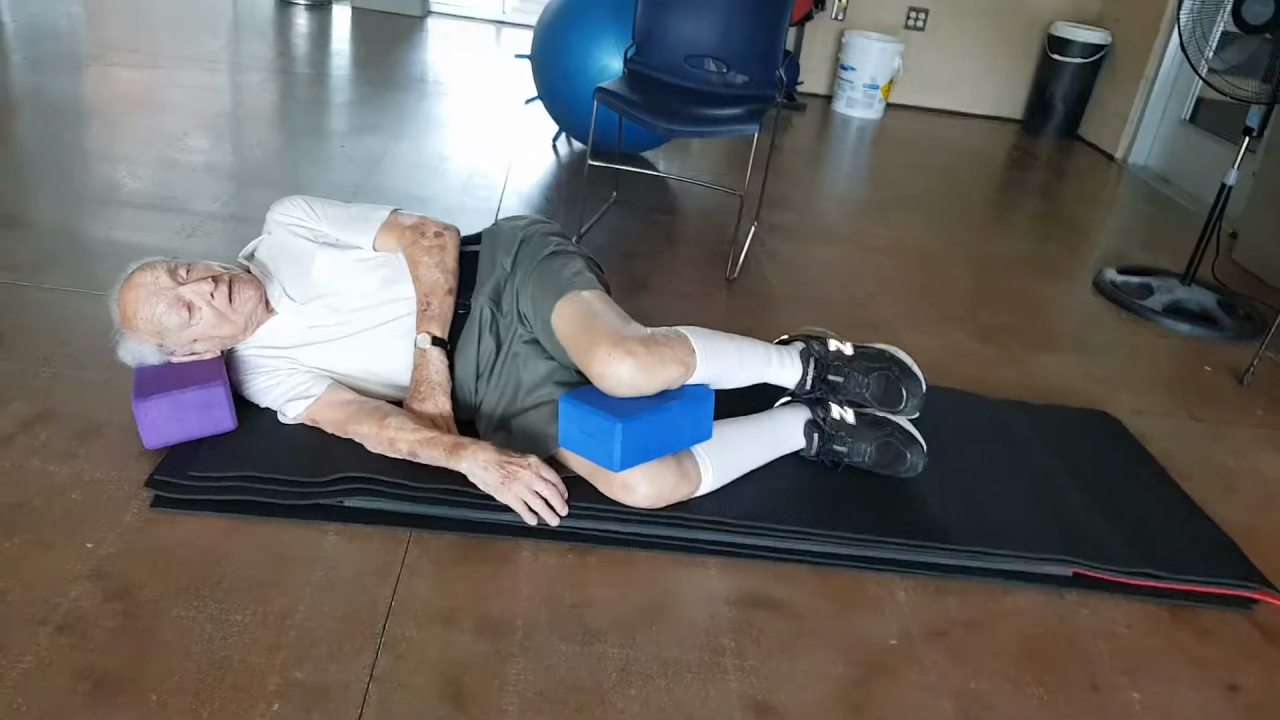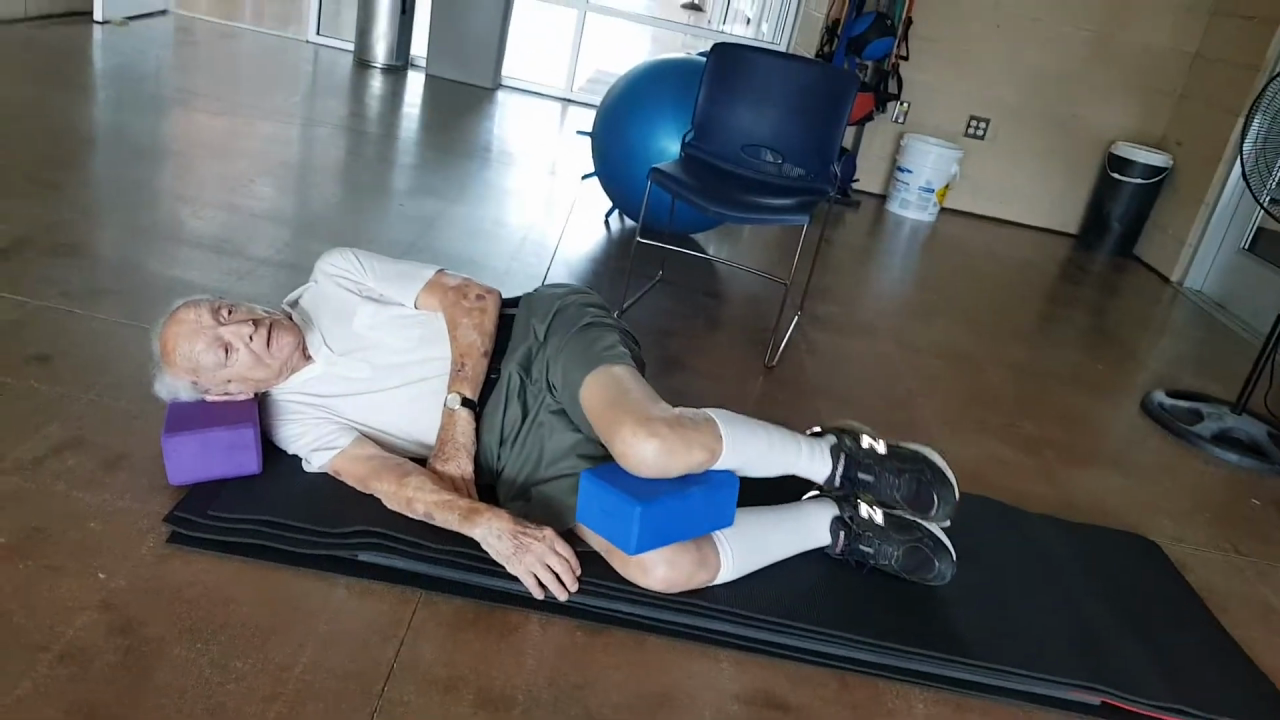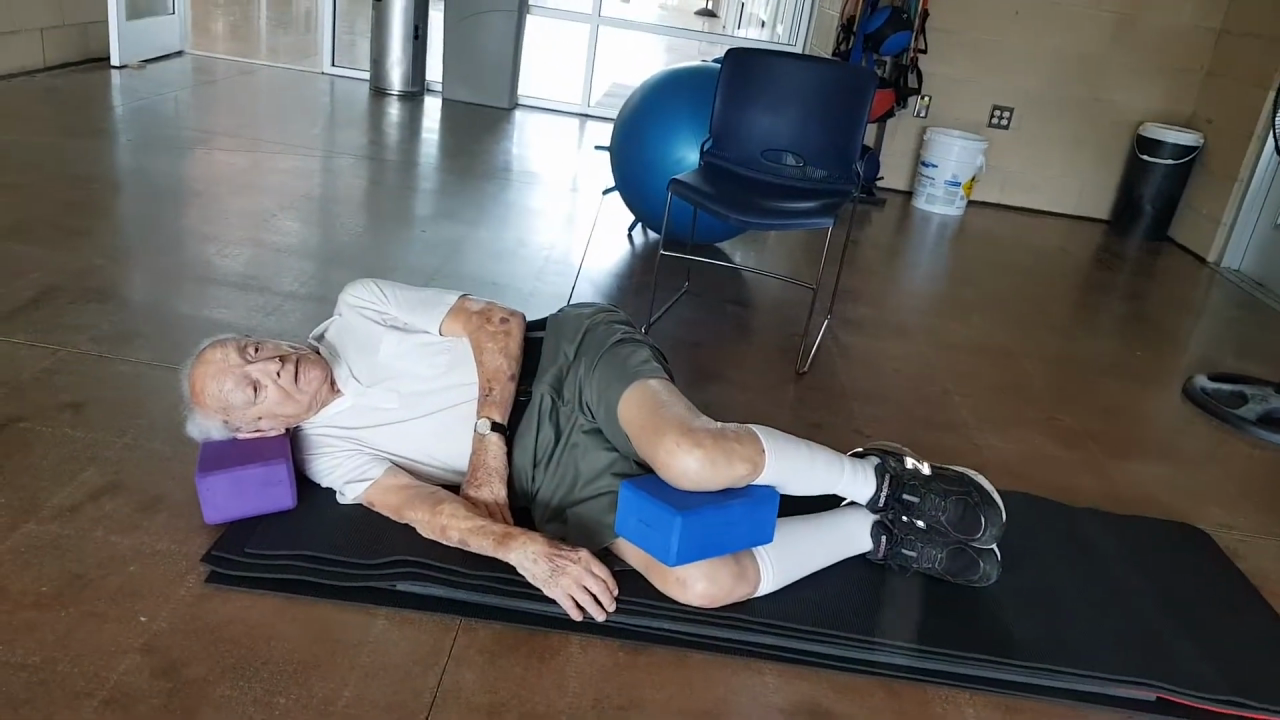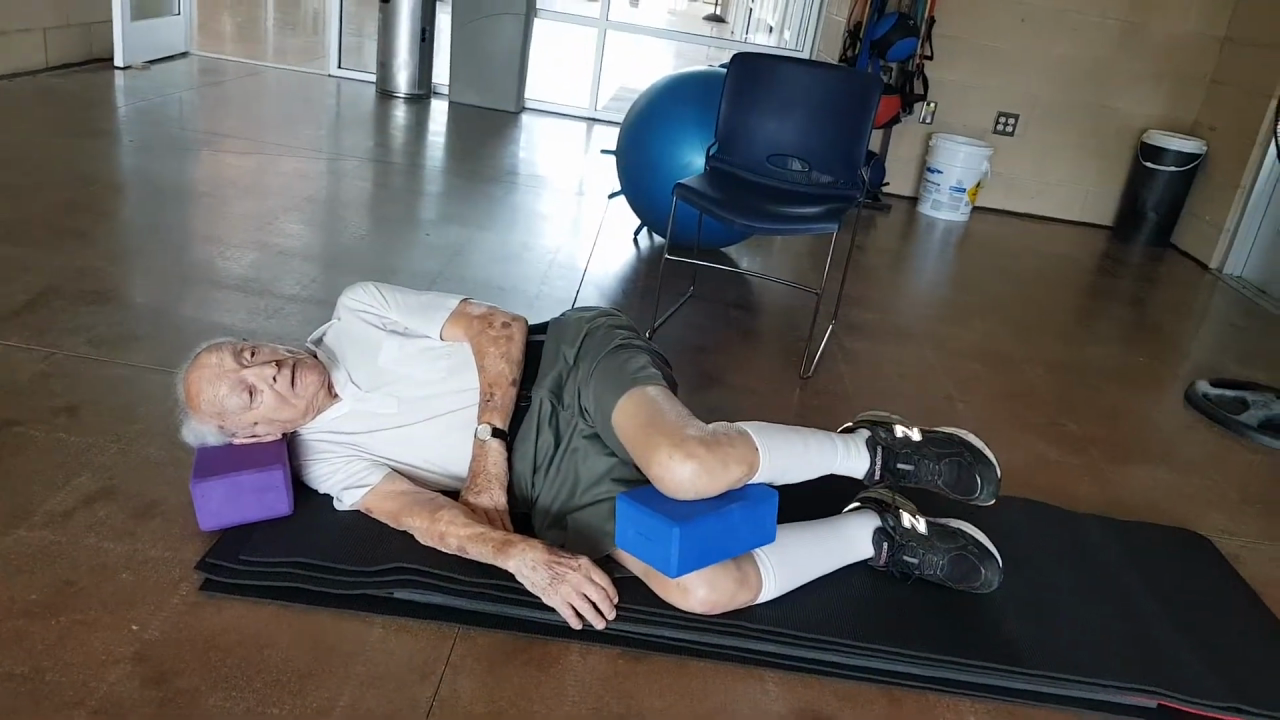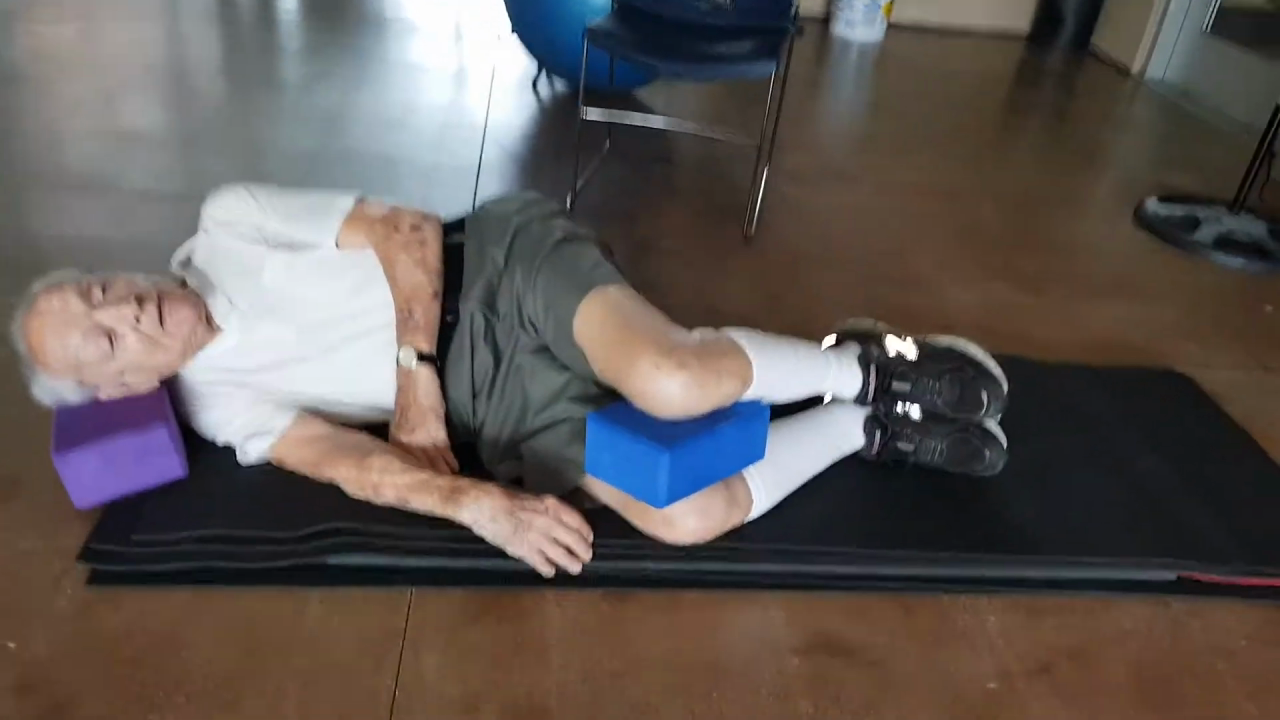
dt=1s
person 1, frame 1
left shoulder: (287, 226)
right shoulder: (263, 376)
left elbow: (431, 238)
right elbow: (370, 426)
left wrist: (425, 348)
right wrist: (473, 460)
right hip: (490, 385)
left knee: (624, 364)
right knee: (645, 485)
left ankle: (803, 366)
right ankle: (806, 427)
person 1, frame 2
left shoulder: (334, 276)
right shoulder: (294, 422)
left elbow: (474, 300)
right elbow: (393, 482)
left wrist: (455, 410)
right wrist: (488, 525)
right hip: (518, 453)
left knee: (648, 444)
right knee: (664, 567)
left ankle: (833, 458)
right ankle: (836, 524)
person 1, frame 3
left shoulder: (357, 307)
right shoulder: (327, 453)
left elbow: (498, 323)
right elbow: (425, 509)
left wrist: (486, 437)
right wrist: (523, 547)
right hip: (555, 472)
left knee: (691, 456)
right knee: (699, 581)
left ankle: (876, 480)
right ankle: (878, 533)
person 1, frame 4
left shoulder: (357, 311)
right shoulder: (325, 461)
left elbow: (499, 328)
right elbow: (426, 517)
left wrist: (487, 442)
right wrist: (523, 557)
right hip: (556, 480)
left knee: (685, 466)
right knee: (703, 589)
left ankle: (869, 451)
right ankle: (880, 533)
person 1, frame 5
left shoulder: (228, 223)
right shoulder: (218, 404)
left elbow: (406, 232)
right elbow: (350, 463)
left wrist: (412, 370)
right wrist: (474, 504)
right hip: (496, 400)
left knee: (670, 382)
right knee: (687, 515)
left ankle: (856, 366)
right ankle: (863, 426)
